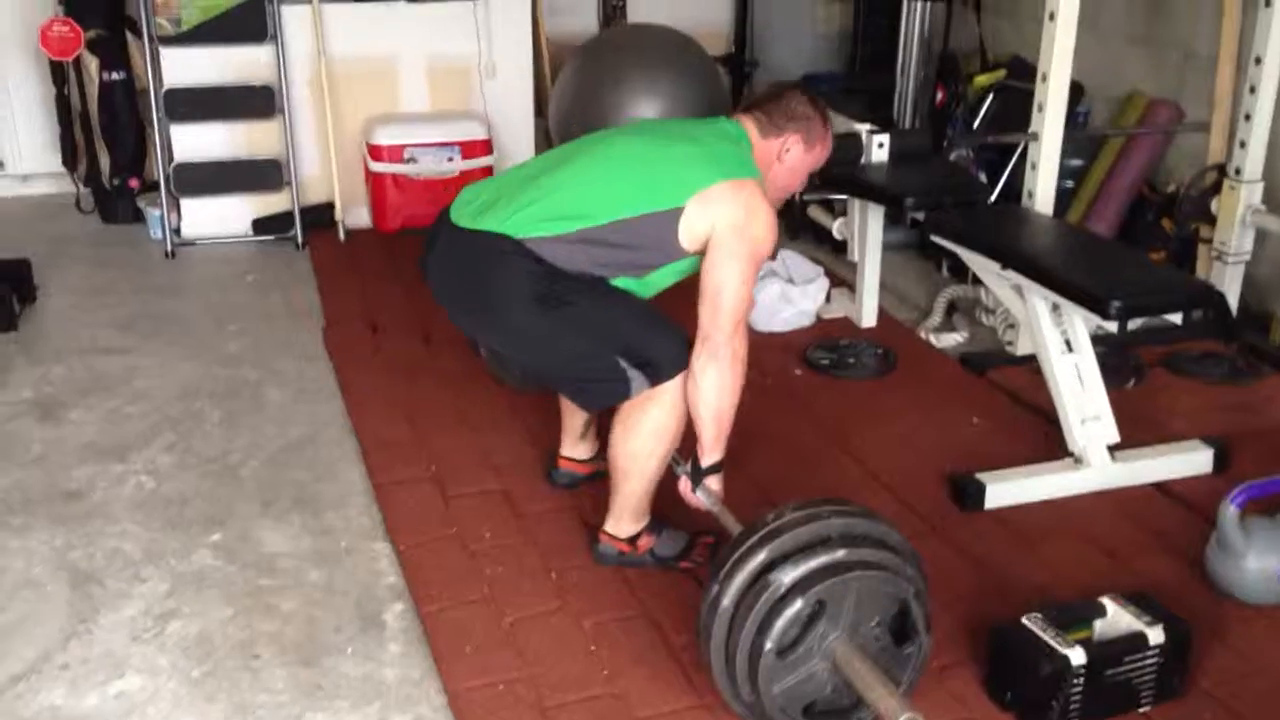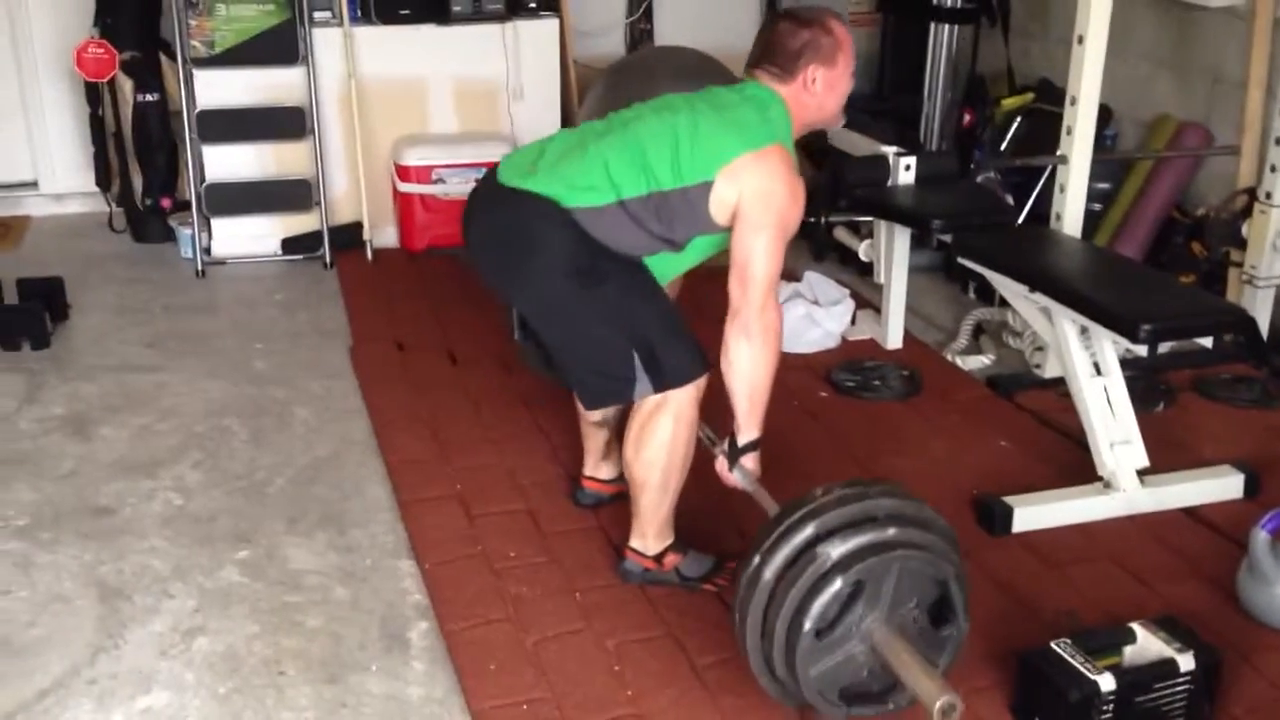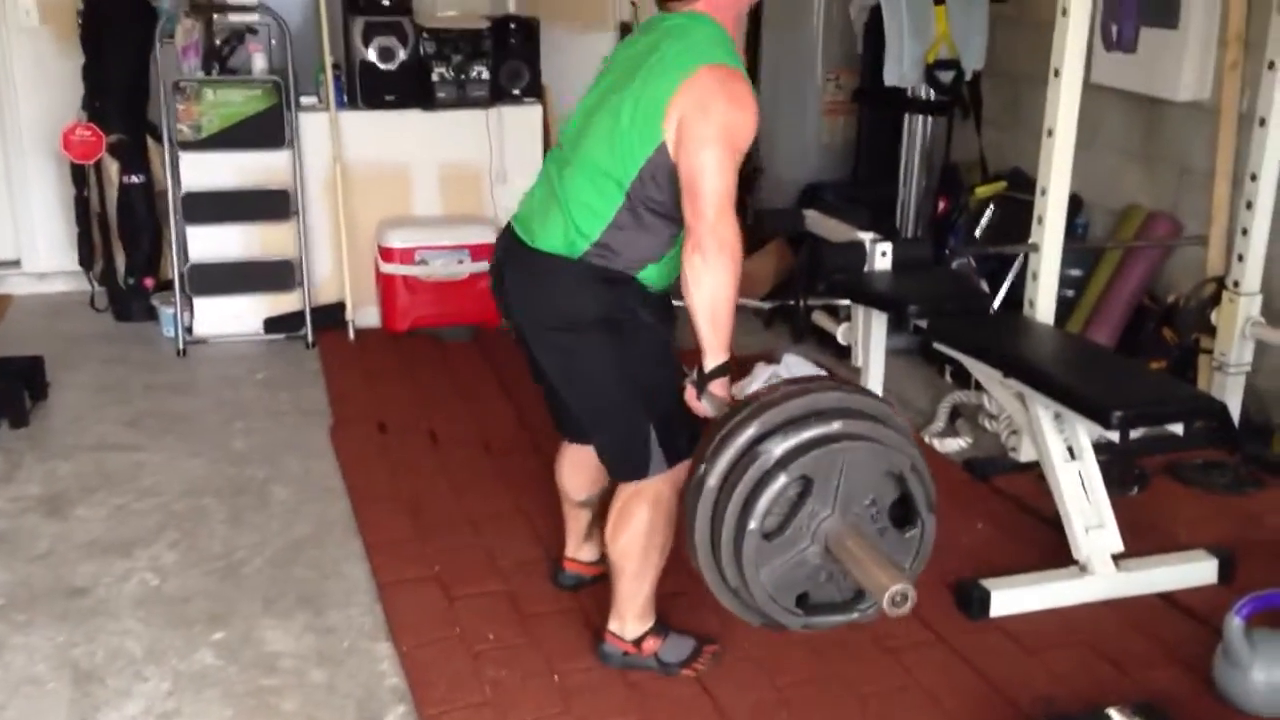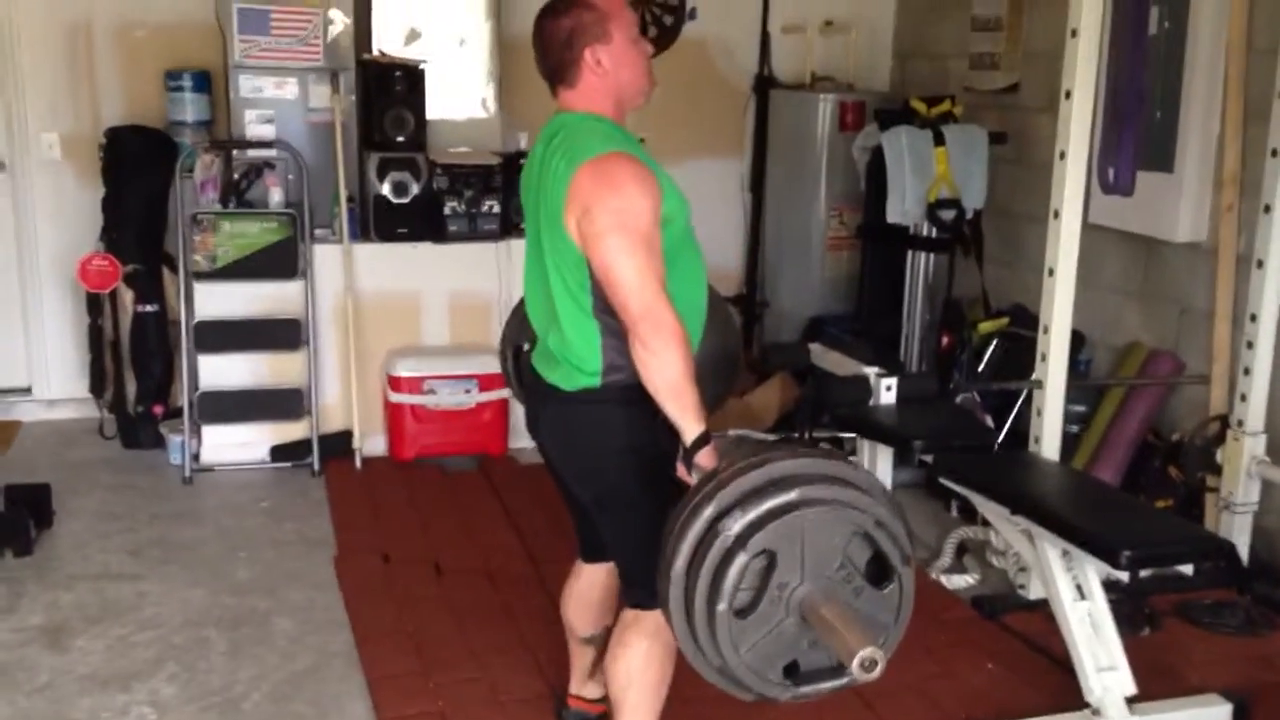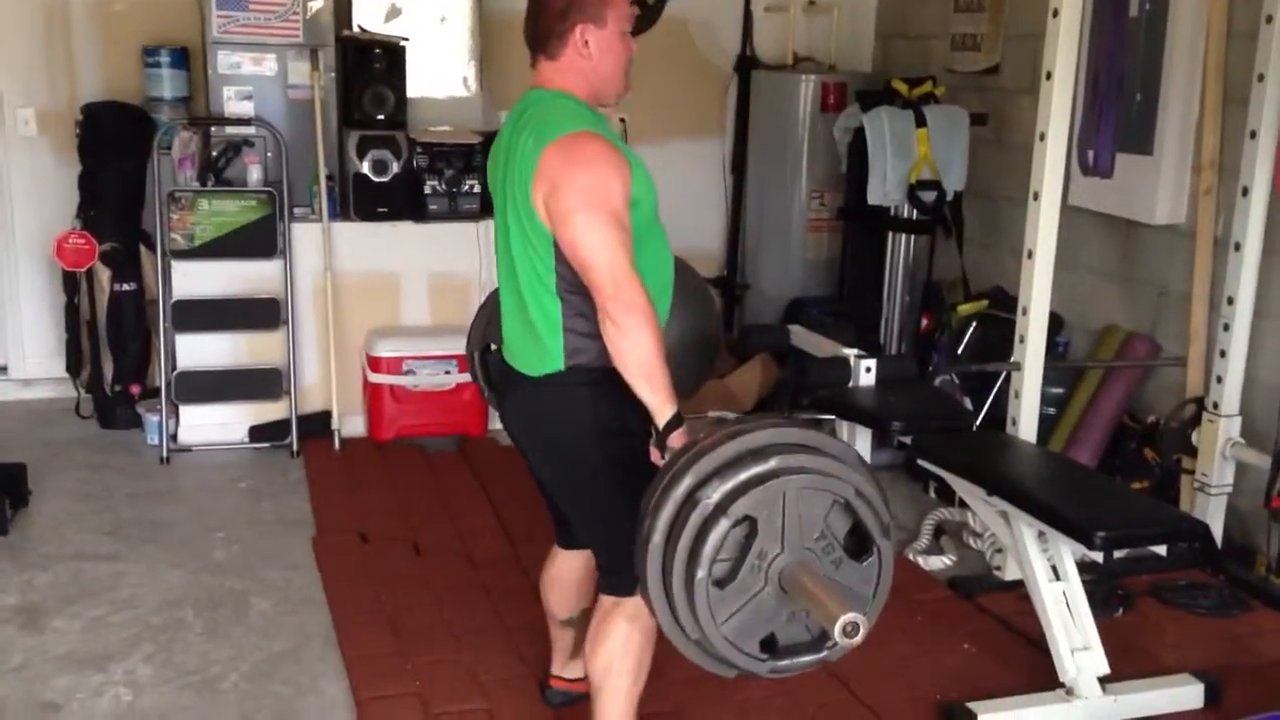
dt=1s
person 1, frame 1
left shoulder: (689, 137)
right shoulder: (745, 205)
right elbow: (719, 343)
right wrist: (710, 463)
left hip: (461, 237)
right hip: (496, 272)
left knee: (597, 330)
right knee: (666, 371)
left ankle: (576, 456)
right ankle: (626, 534)
person 1, frame 2
left shoulder: (723, 109)
right shoulder: (772, 172)
right elbow: (751, 317)
left wrist: (648, 321)
right wrist: (745, 443)
left hip: (503, 203)
right hip: (542, 231)
left knee: (607, 344)
right knee: (672, 380)
left ankle: (600, 474)
right ankle: (652, 552)
person 1, frame 3
right shoulder: (719, 85)
right elbow: (710, 236)
right wrist: (714, 367)
left hip: (532, 259)
right hip: (587, 290)
left knee: (589, 428)
right knee: (658, 461)
left ankle: (581, 554)
right ankle: (632, 633)
person 1, frame 4
left shoulder: (556, 146)
right shoulder: (612, 171)
right elbow: (648, 320)
right wrist: (697, 437)
left hip: (563, 395)
right hip: (615, 413)
left knee: (602, 555)
right knee: (659, 596)
person 1, frame 5
left shoulder: (526, 124)
right shoulder: (581, 149)
right elbow: (618, 298)
right wrist: (669, 418)
left hip: (538, 381)
right hip: (584, 397)
left knee: (579, 538)
right knee: (639, 577)
